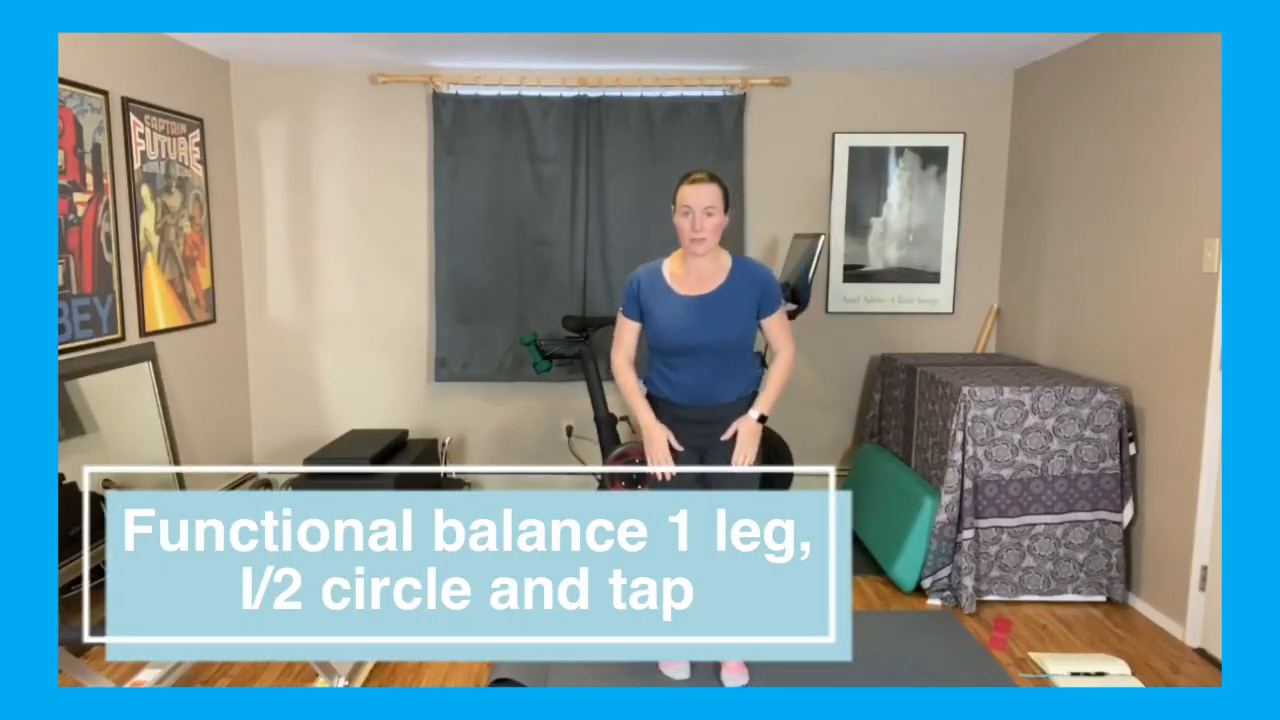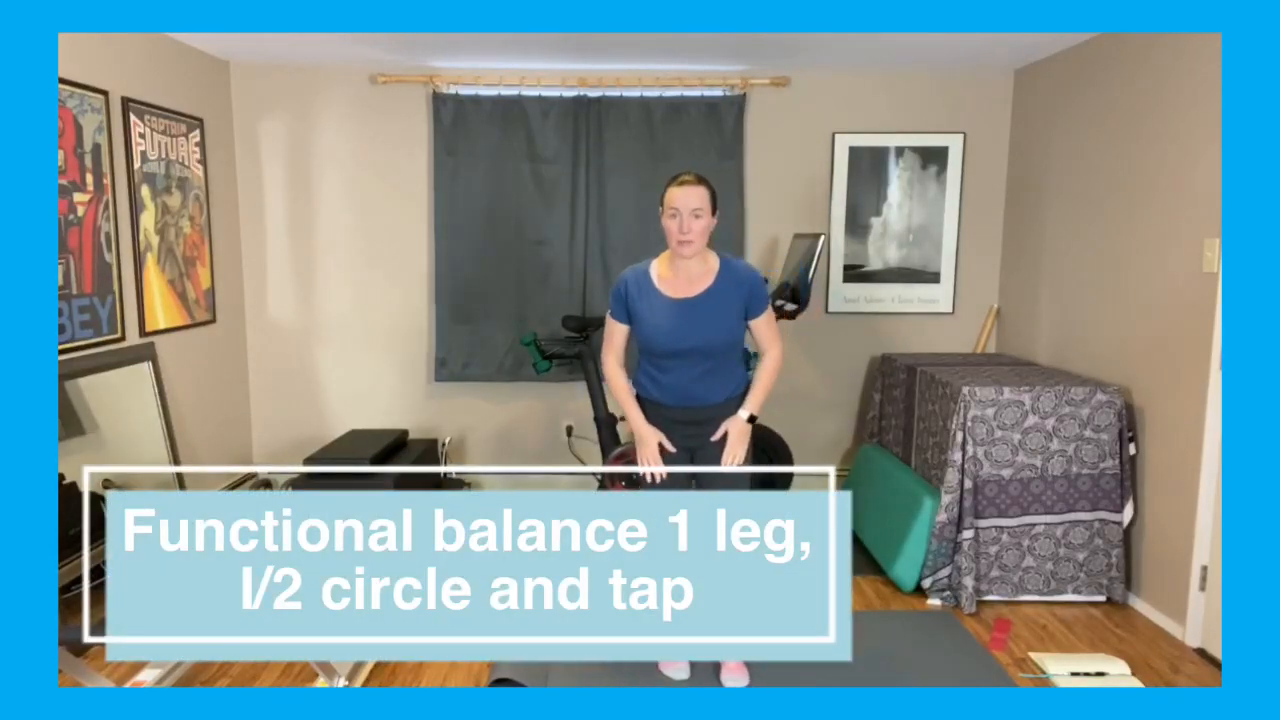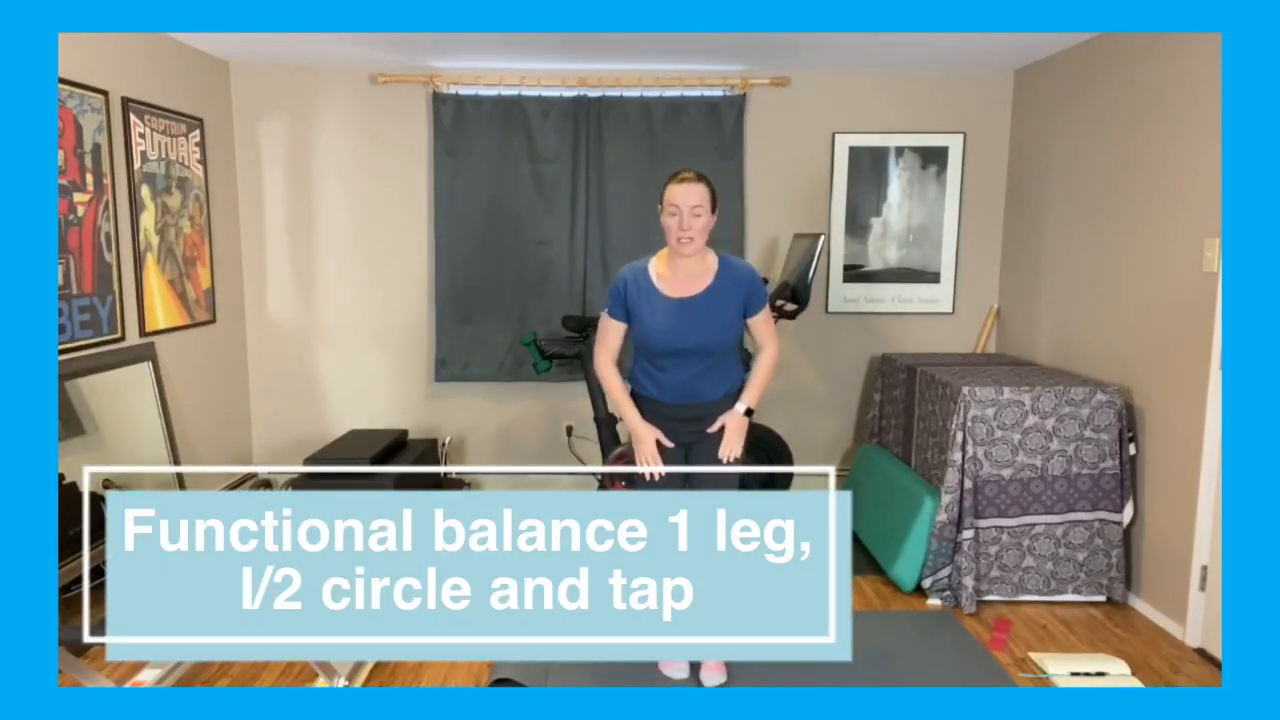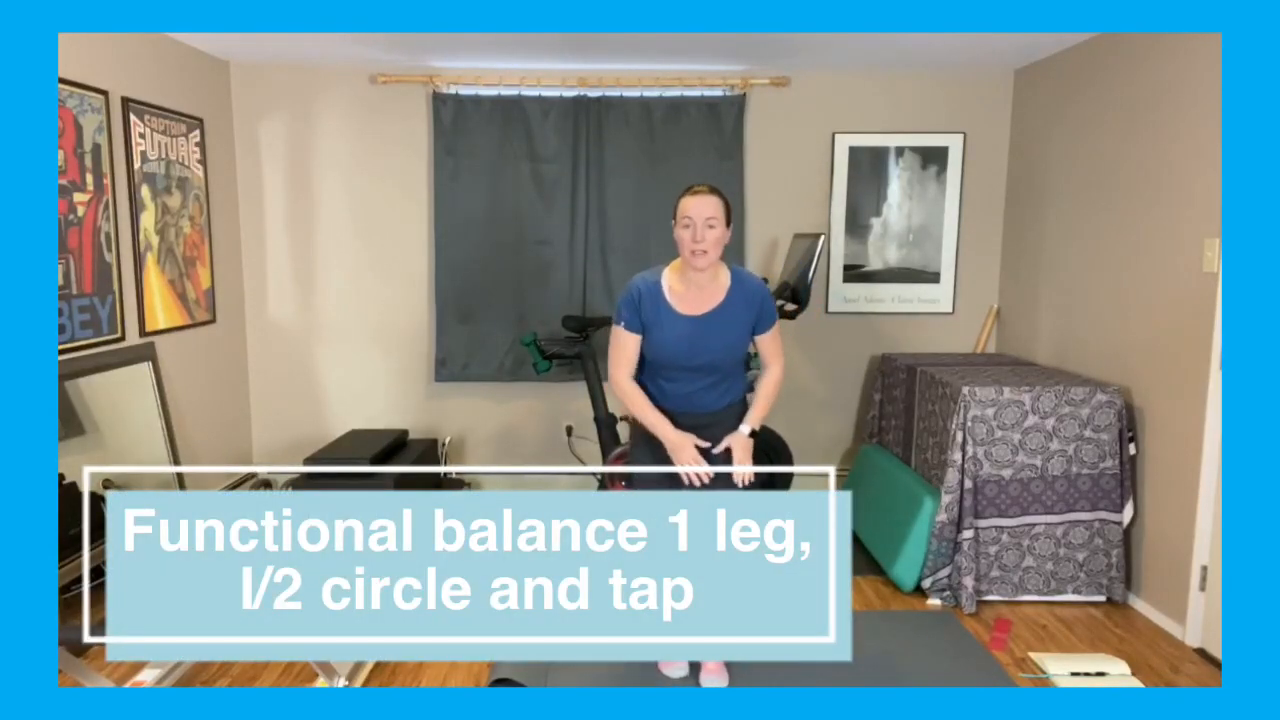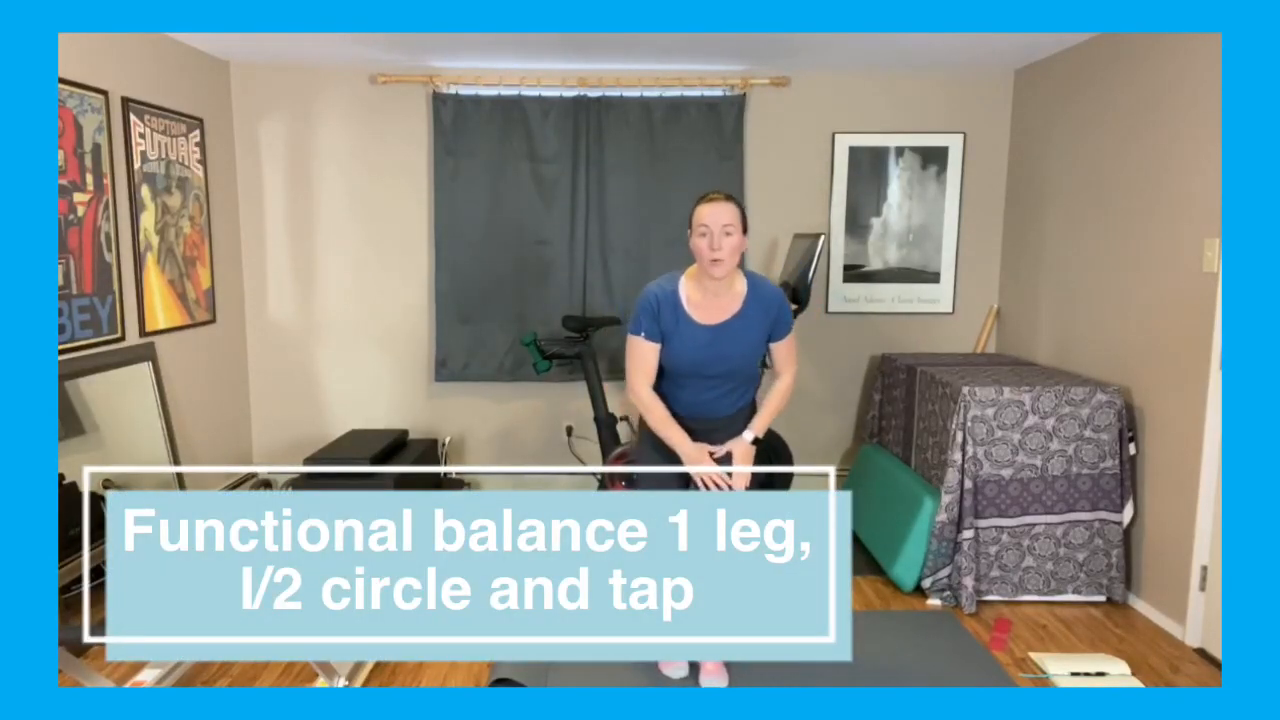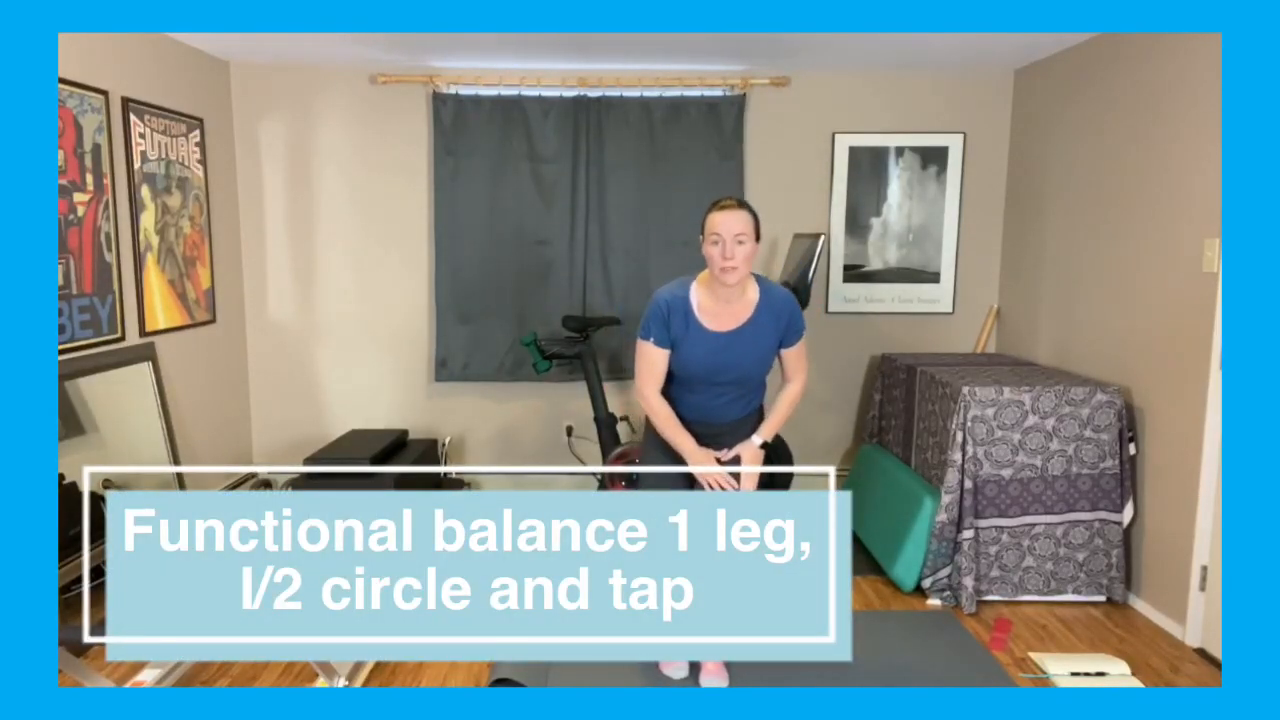
dt=0.3s
person 1, frame 1
left shoulder: (755, 279)
right shoulder: (645, 282)
left elbow: (784, 352)
right elbow: (621, 359)
left wrist: (757, 417)
right wrist: (648, 425)
left hip: (732, 426)
right hip: (670, 425)
person 1, frame 2
left shoulder: (742, 280)
right shoulder: (633, 284)
left elbow: (772, 352)
right elbow: (612, 360)
left wrist: (746, 417)
right wrist: (639, 426)
left hip: (723, 425)
right hip: (660, 426)
person 1, frame 3
left shoulder: (740, 278)
right shoulder: (631, 281)
left elbow: (769, 348)
right elbow: (604, 359)
left wrist: (743, 410)
right wrist: (636, 425)
left hip: (718, 422)
right hip: (656, 423)
person 1, frame 4
left shoulder: (752, 293)
right shoulder: (642, 292)
left elbow: (773, 366)
right elbow: (620, 376)
left wrist: (748, 431)
right wrist: (669, 437)
left hip: (722, 431)
right hip: (656, 430)
person 1, frame 5
left shoulder: (768, 299)
right shoulder: (657, 298)
left elbow: (785, 374)
right elbow: (639, 387)
left wrist: (750, 438)
right wrist: (686, 449)
left hip: (731, 433)
right hip: (664, 432)
person 1, frame 6
left shoulder: (780, 306)
right shoulder: (669, 304)
left elbow: (795, 380)
right elbow: (647, 391)
left wrist: (758, 443)
right wrist: (692, 455)
left hip: (738, 436)
right hip: (670, 434)
